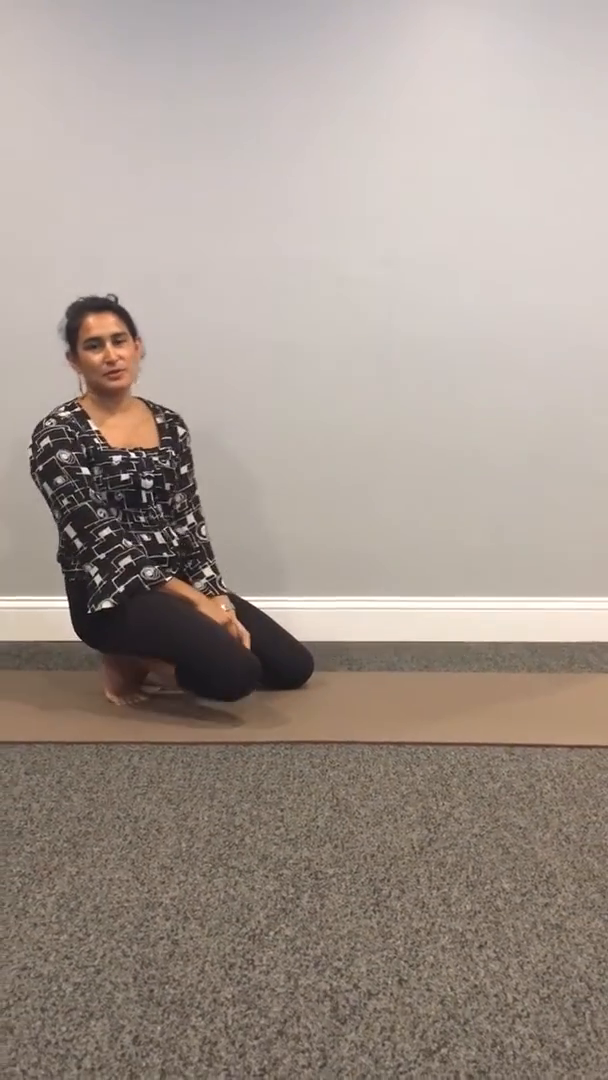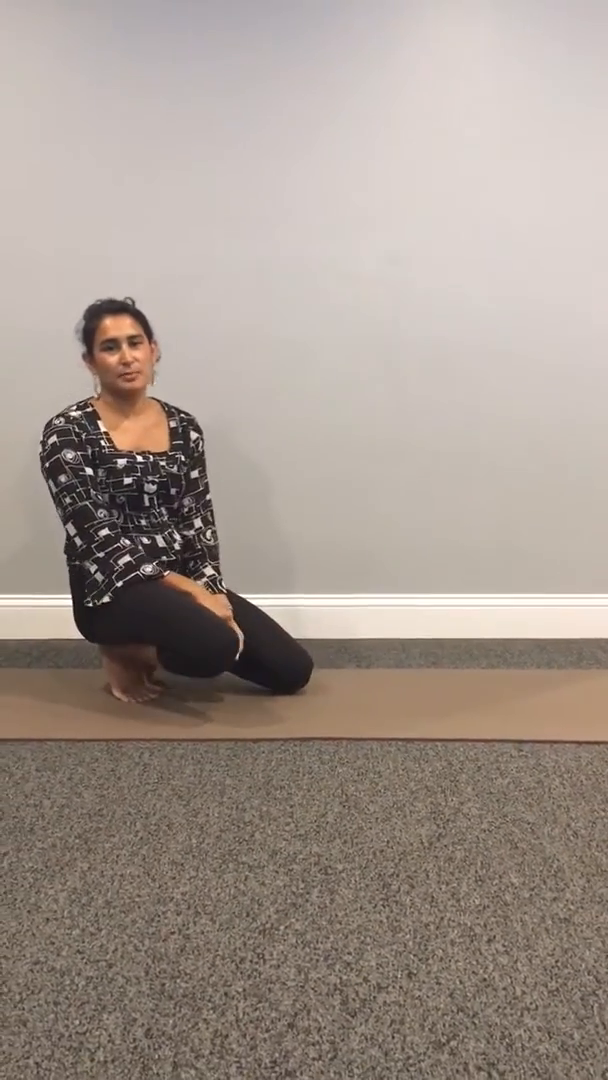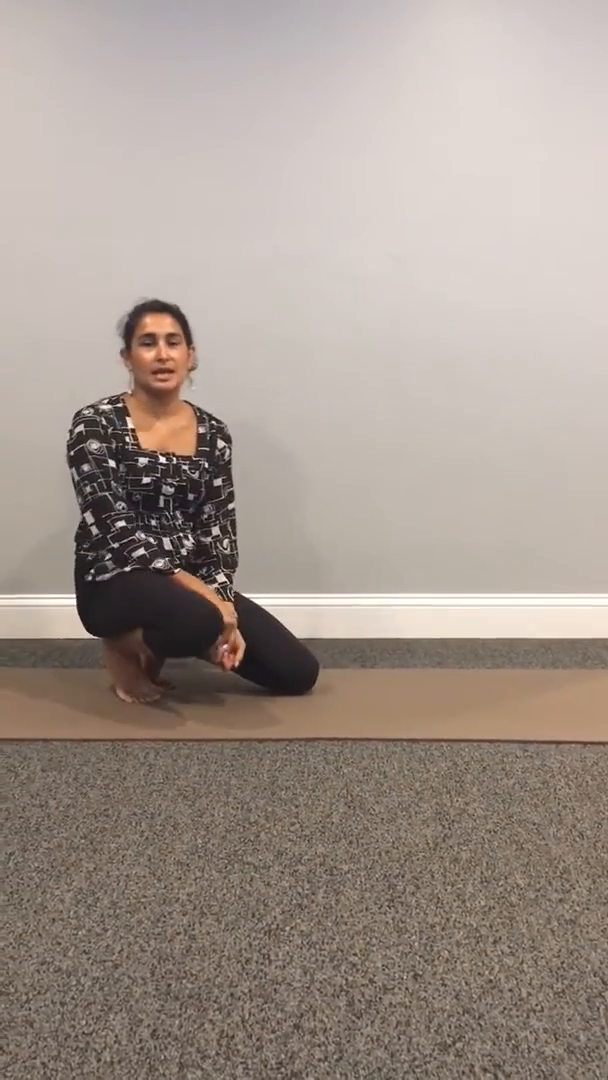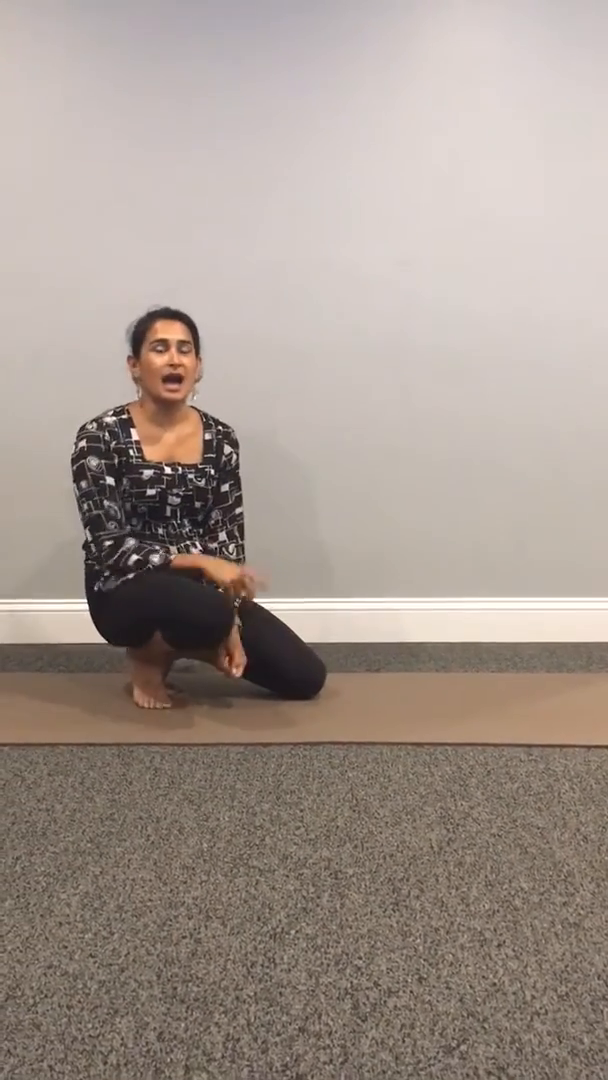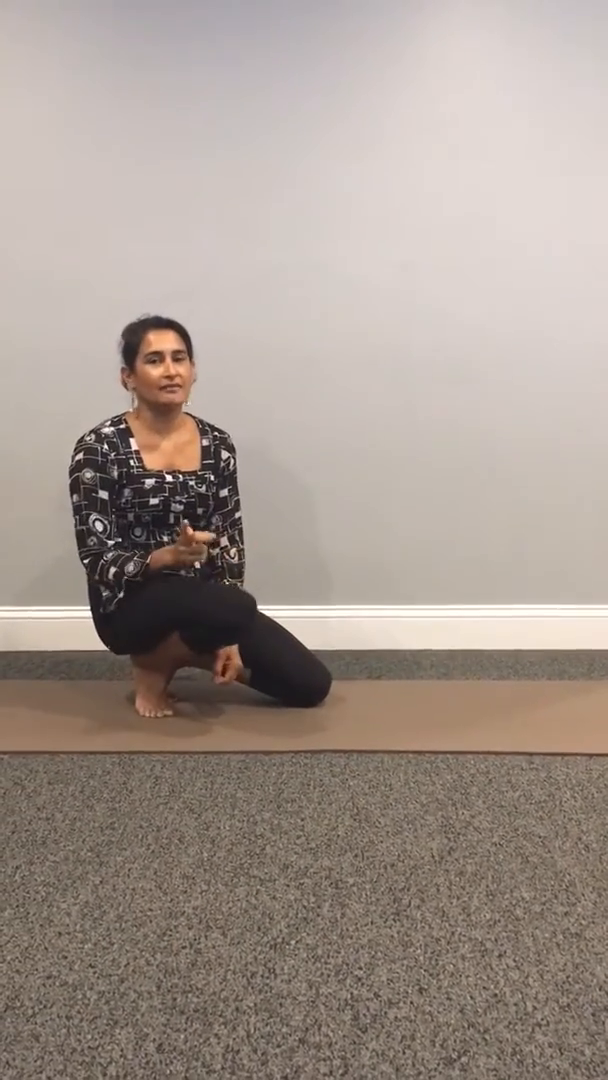
dt=0.4s
person 1, frame 1
left shoulder: (169, 424)
right shoulder: (58, 435)
left elbow: (190, 521)
right elbow: (100, 541)
left wrist: (217, 600)
right wrist: (196, 602)
left hip: (180, 582)
right hip: (111, 595)
left knee: (294, 667)
right knee: (235, 674)
left ankle: (155, 650)
right ankle: (127, 658)
person 1, frame 2
left shoulder: (184, 427)
right shoulder: (68, 433)
left elbow: (200, 522)
right elbow: (99, 539)
left wrist: (213, 596)
right wrist: (191, 592)
left hip: (184, 582)
right hip: (111, 591)
left knee: (293, 670)
right knee: (217, 646)
left ankle: (153, 646)
right ankle: (124, 651)
person 1, frame 3
left shoulder: (213, 434)
right shoulder: (95, 425)
left elbow: (219, 529)
right elbow: (115, 530)
left wrist: (221, 606)
right wrist: (206, 603)
left hip: (193, 584)
right hip: (114, 585)
left knee: (298, 673)
right knee: (193, 617)
left ankle: (162, 642)
right ankle: (127, 649)
person 1, frame 4
left shoulder: (220, 438)
right shoulder: (100, 437)
left elbow: (229, 535)
right elbow: (111, 544)
left wrist: (230, 618)
right wrist: (205, 563)
left hip: (200, 590)
right hip: (125, 593)
left knee: (306, 678)
right knee: (205, 610)
left ankle: (180, 642)
right ankle: (148, 655)
person 1, frame 5
left shoulder: (216, 444)
right shoulder: (98, 449)
left elbow: (229, 541)
right elbow: (97, 558)
left wrist: (227, 633)
right wrist: (169, 555)
left hip: (204, 598)
right hip: (131, 603)
left knee: (311, 684)
right knee: (234, 606)
left ankle: (183, 650)
right ankle: (153, 662)
